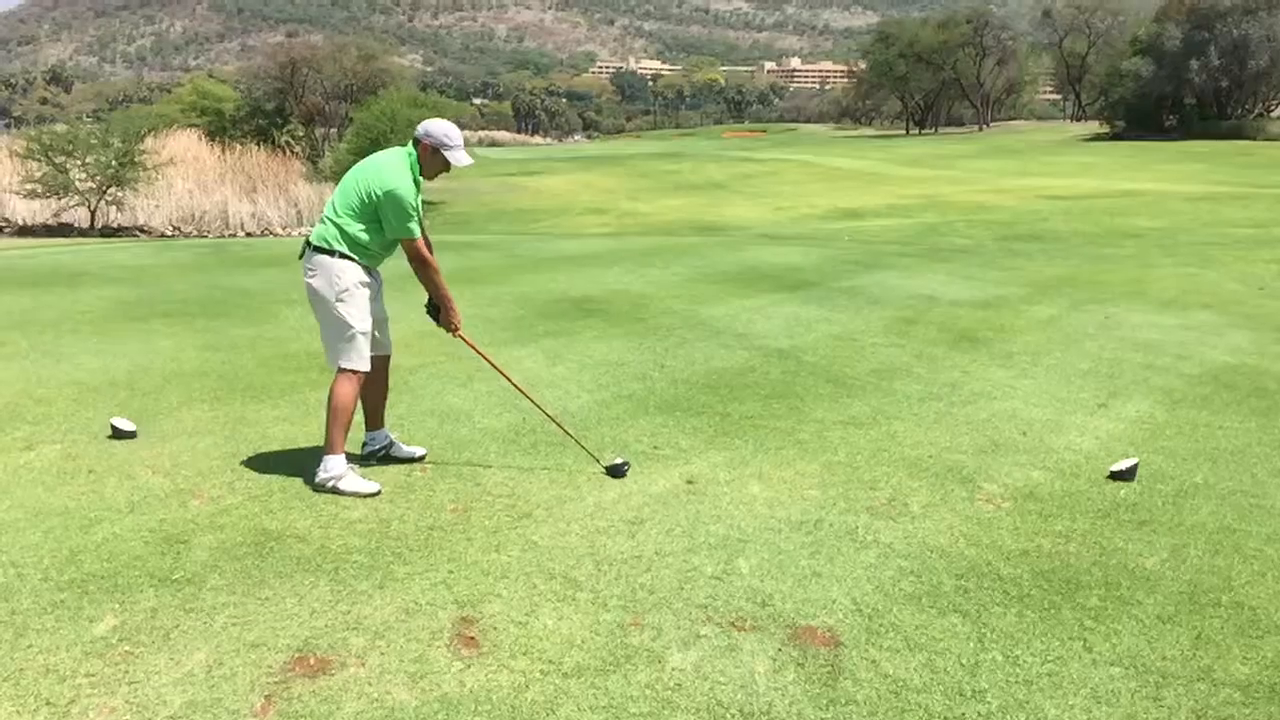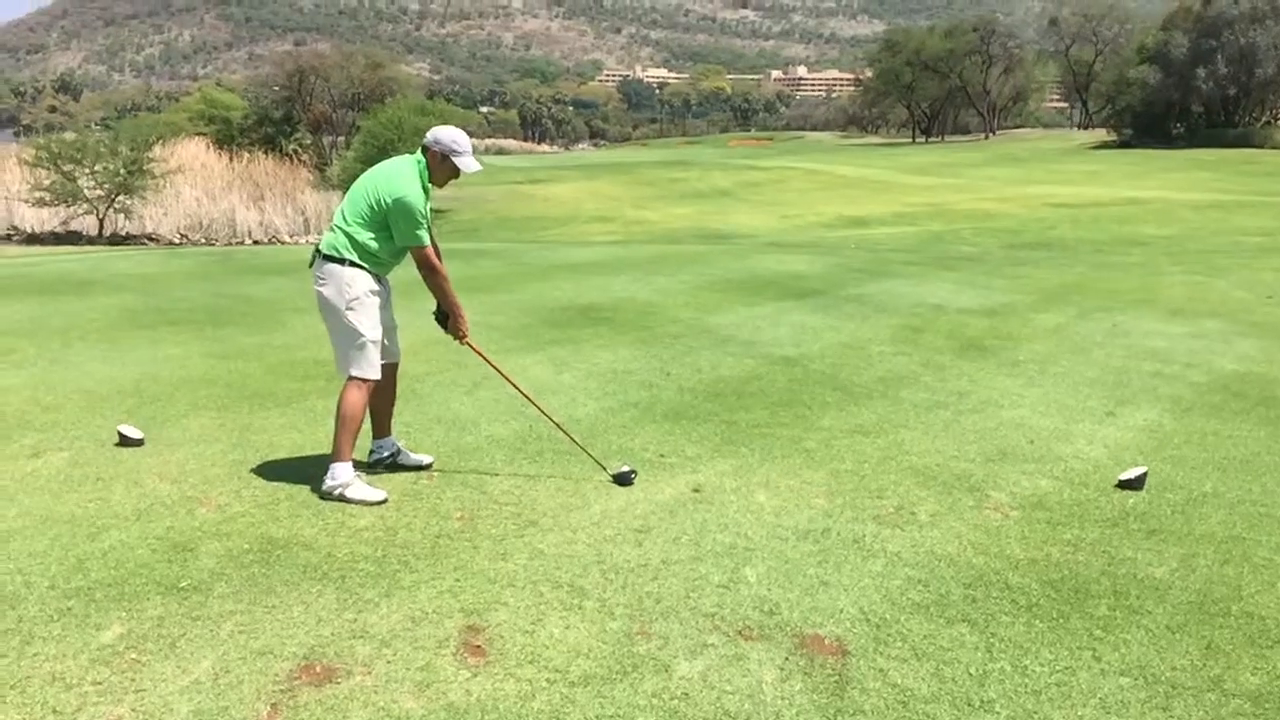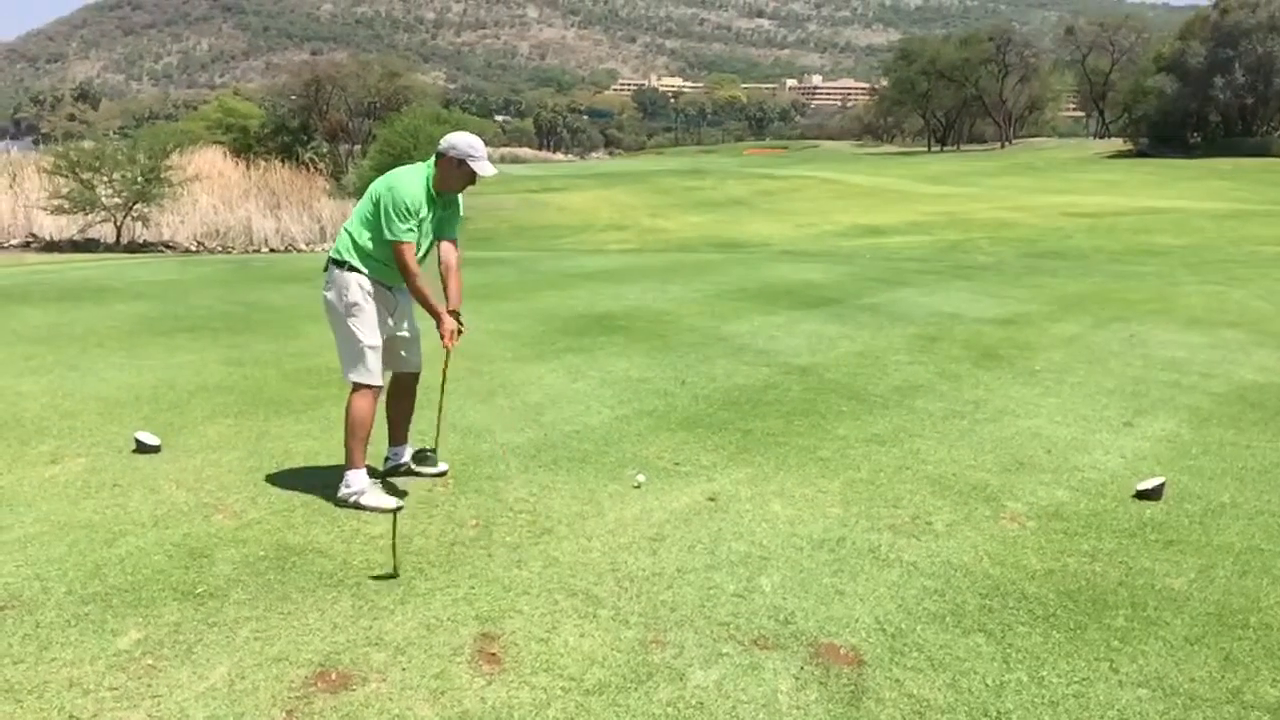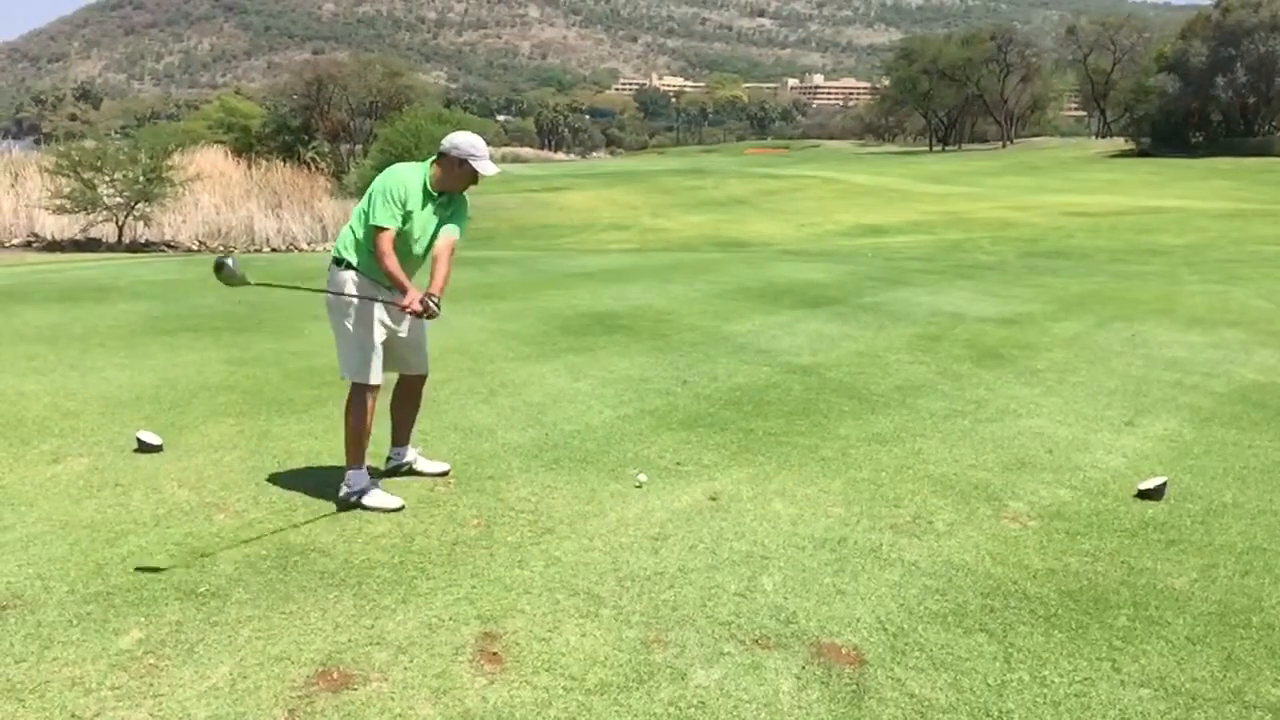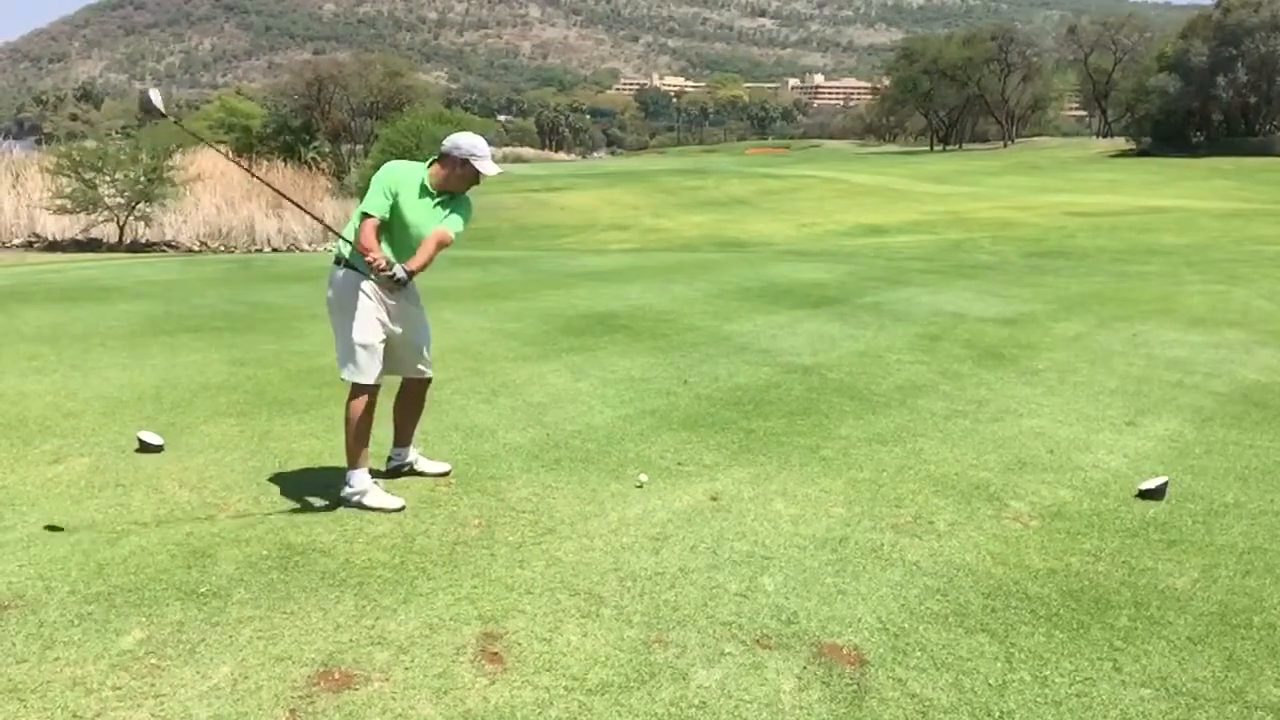
dt=0.5s
person 1, frame 1
left shoulder: (405, 167)
right shoulder: (396, 183)
left elbow: (421, 240)
right elbow: (418, 255)
left wrist: (435, 297)
right wrist: (447, 304)
left hip: (359, 266)
right hip: (337, 267)
left knee: (378, 355)
right knee: (353, 365)
left ankle: (377, 440)
right ankle: (332, 467)
person 1, frame 2
left shoulder: (414, 174)
right shoulder: (405, 191)
left elbow: (431, 246)
right elbow: (427, 263)
left wrist: (444, 306)
right wrist: (455, 311)
left hip: (367, 274)
right hip: (347, 276)
left knee: (386, 362)
right knee: (363, 373)
left ankle: (383, 448)
right ankle: (338, 474)
person 1, frame 3
left shoulder: (450, 201)
right shoulder: (404, 188)
left elbow: (449, 257)
right elbow: (405, 262)
left wrist: (452, 312)
right wrist: (438, 313)
left hip: (391, 286)
right hip: (356, 282)
left knee: (407, 370)
right knee: (368, 379)
left ankle: (398, 455)
right ankle: (354, 482)
person 1, frame 4
left shoulder: (457, 203)
right shoulder: (397, 180)
left elbow: (443, 251)
right elbow: (382, 247)
left wrist: (432, 296)
right wrist: (409, 290)
left hip: (397, 290)
right hip: (357, 281)
left knee: (414, 372)
right knee: (366, 380)
left ankle: (400, 455)
right ankle: (355, 480)
person 1, frame 5
left shoulder: (459, 206)
right shoulder: (396, 174)
left elbow: (436, 242)
right elbow: (365, 231)
left wrist: (405, 269)
right wrist: (375, 258)
left hip: (401, 290)
right hip: (358, 281)
left knee: (419, 374)
right knee: (366, 381)
left ankle: (401, 456)
right ankle: (356, 481)
